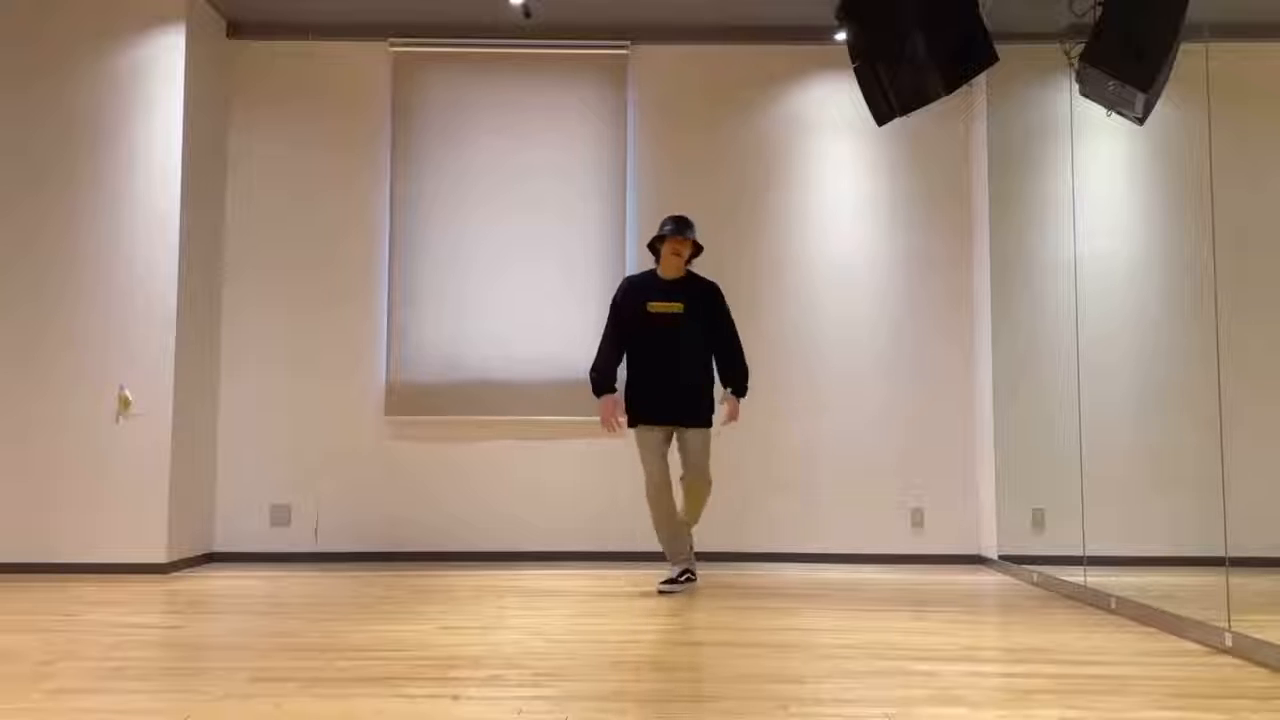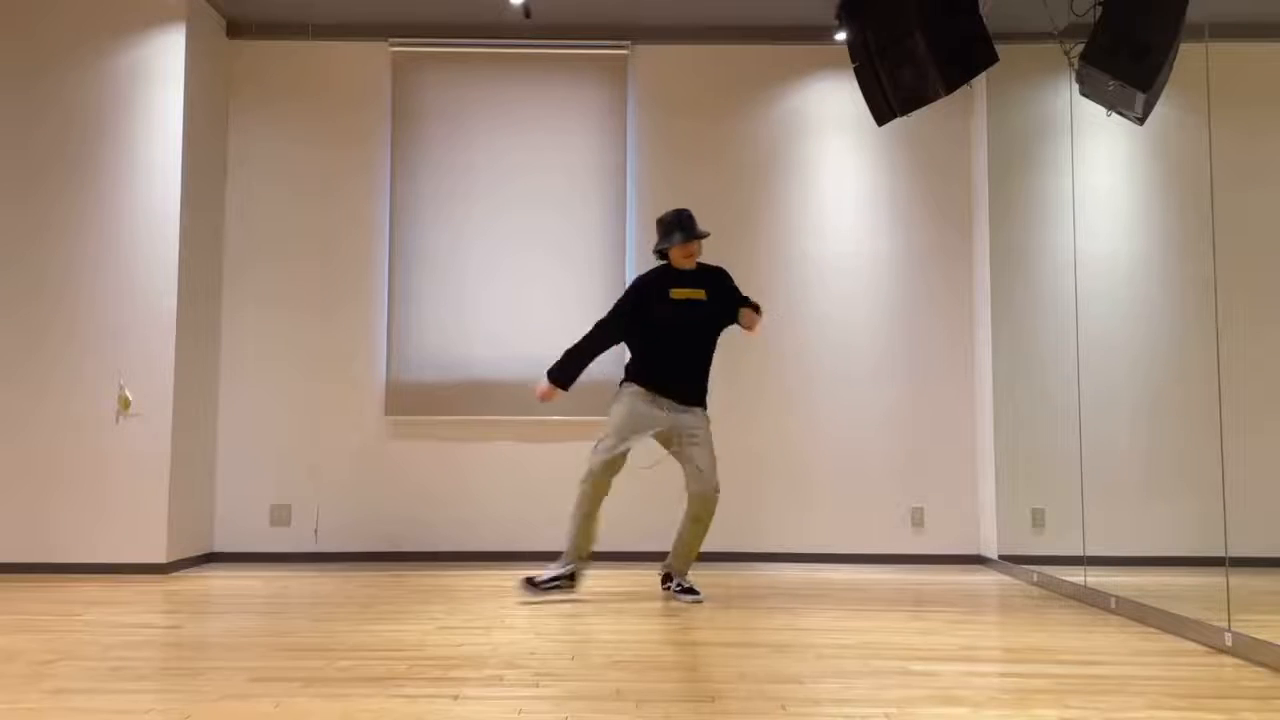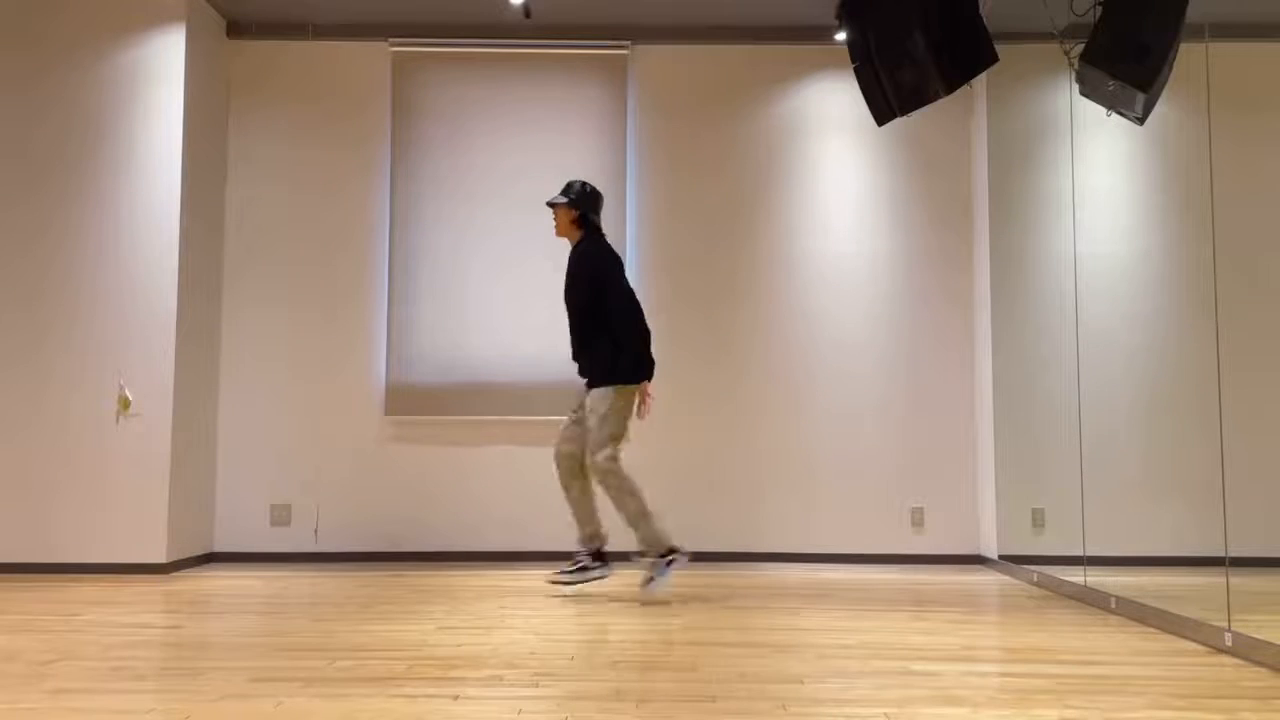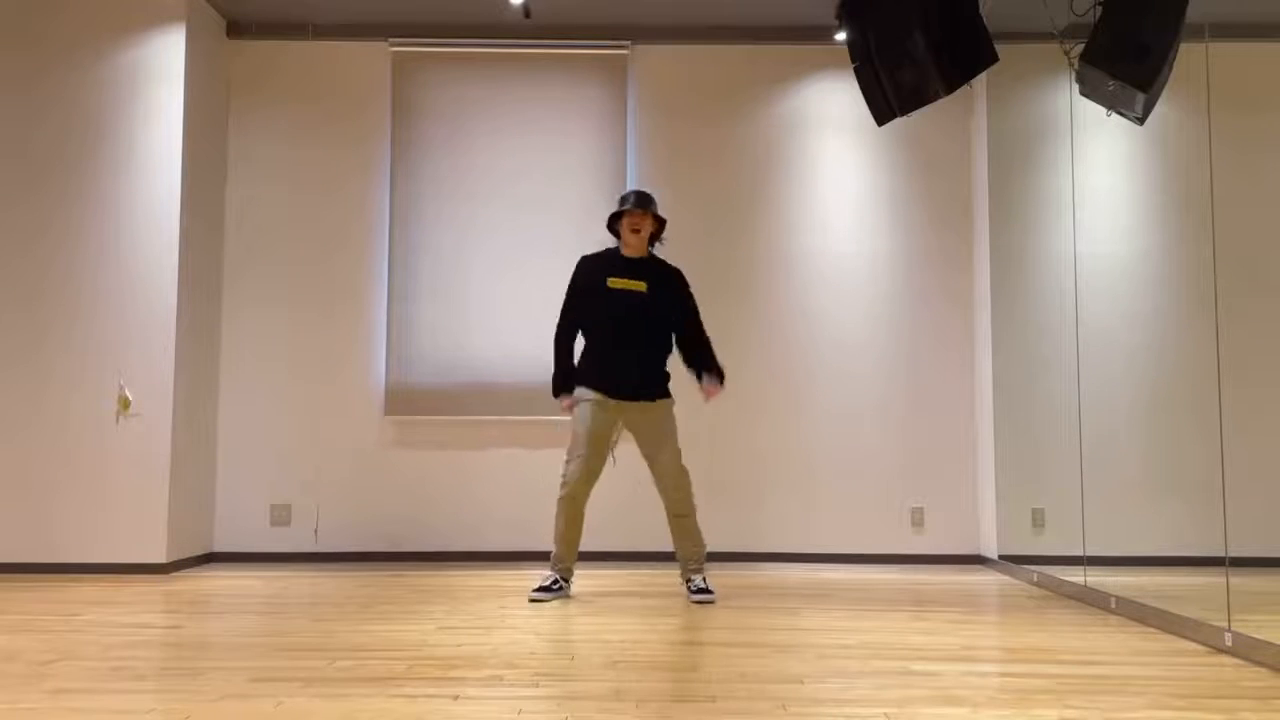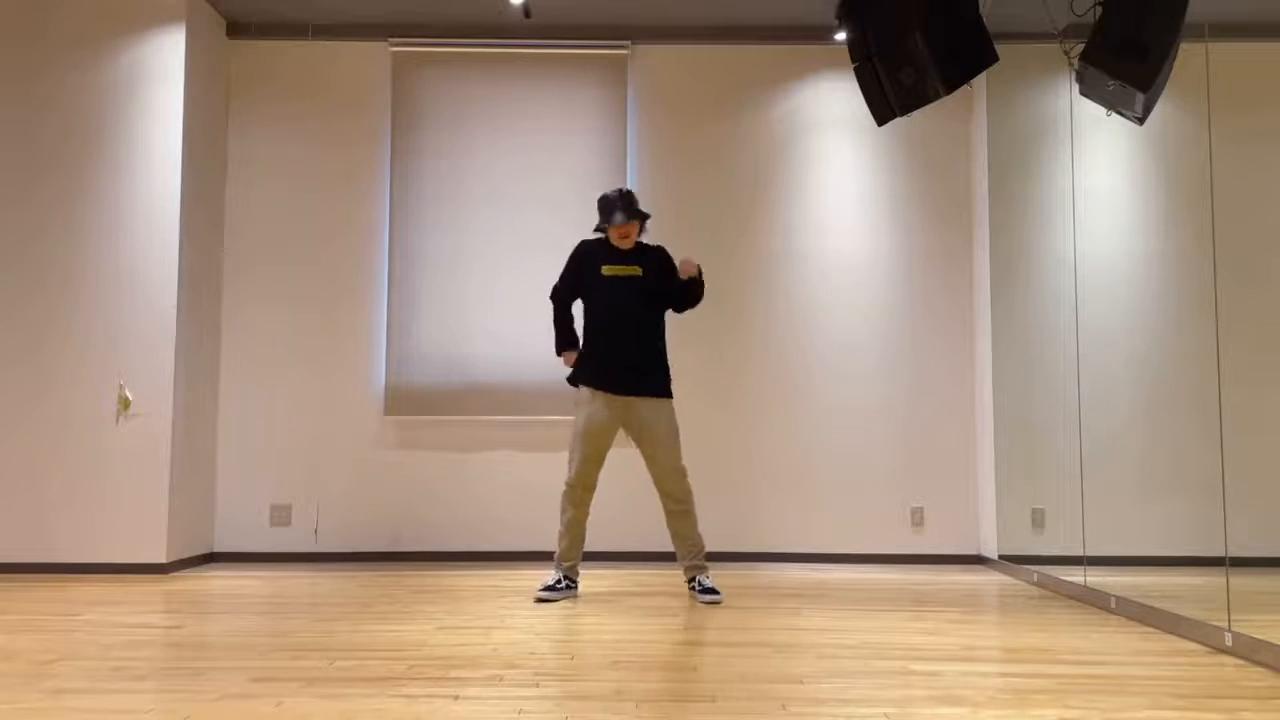
dt=1s
person 1, frame 1
left shoulder: (707, 293)
right shoulder: (633, 289)
left elbow: (726, 345)
right elbow: (612, 343)
left wrist: (735, 390)
right wrist: (605, 390)
left hip: (694, 406)
right hip: (647, 407)
left knee: (698, 482)
right knee: (657, 484)
left ankle: (680, 533)
right ankle: (681, 565)
person 1, frame 2
left shoulder: (717, 281)
right shoulder: (651, 285)
left elbow: (737, 308)
right elbow: (606, 332)
left wrist: (749, 313)
right wrist: (558, 376)
left hip: (690, 407)
right hip: (641, 394)
left knee: (706, 492)
right knee: (600, 465)
left ankle: (675, 574)
right ankle: (569, 566)
person 1, frame 3
left shoulder: (591, 254)
right shoulder: (589, 253)
left elbow: (625, 312)
right elbow: (625, 313)
left wrist: (638, 372)
right wrist: (640, 370)
left hip: (614, 376)
right hip: (604, 376)
left knee: (602, 461)
right knee: (567, 453)
left ankle: (661, 551)
right ankle: (591, 551)
person 1, frame 4
left shoulder: (668, 278)
right shoulder: (591, 267)
left elbow: (690, 335)
right elbow: (568, 325)
left wrist: (710, 372)
right wrist: (564, 384)
left hip: (651, 397)
right hip: (597, 392)
left knee: (674, 484)
right knee: (574, 483)
left ankle: (694, 573)
right ankle: (561, 573)
person 1, frame 5
left shoulder: (657, 259)
right shoulder: (587, 255)
left elbow: (683, 302)
right elbow: (561, 299)
left wrist: (690, 278)
right wrist: (566, 344)
left hip: (651, 390)
right hip: (596, 389)
left knee: (673, 481)
right knee: (579, 480)
left ankle: (696, 572)
right ankle: (566, 573)
